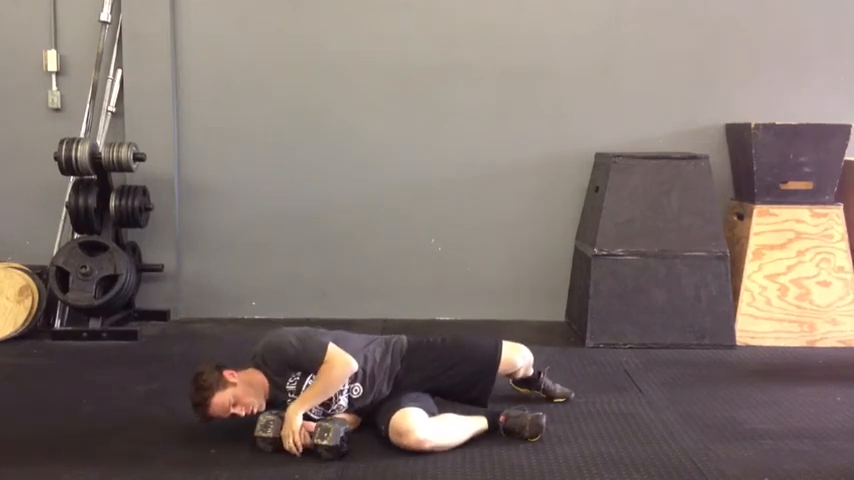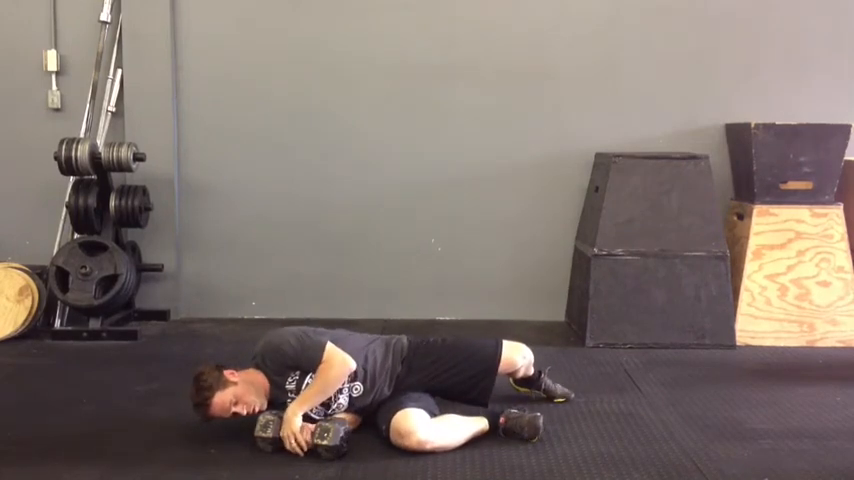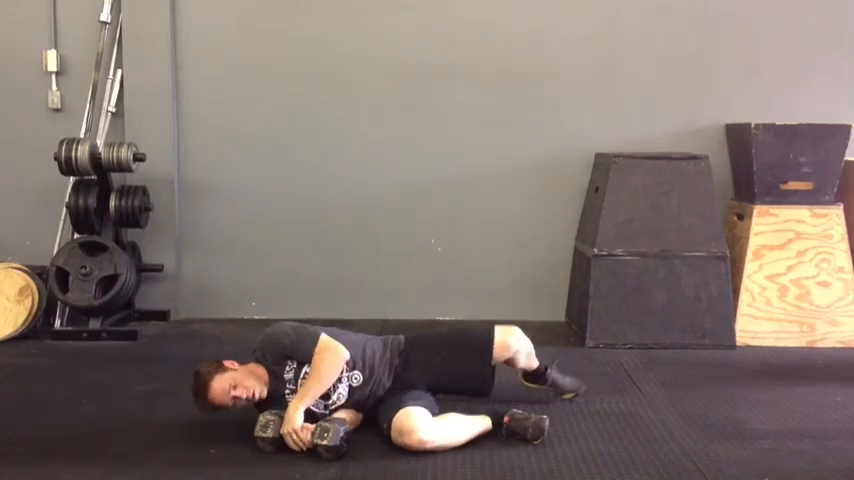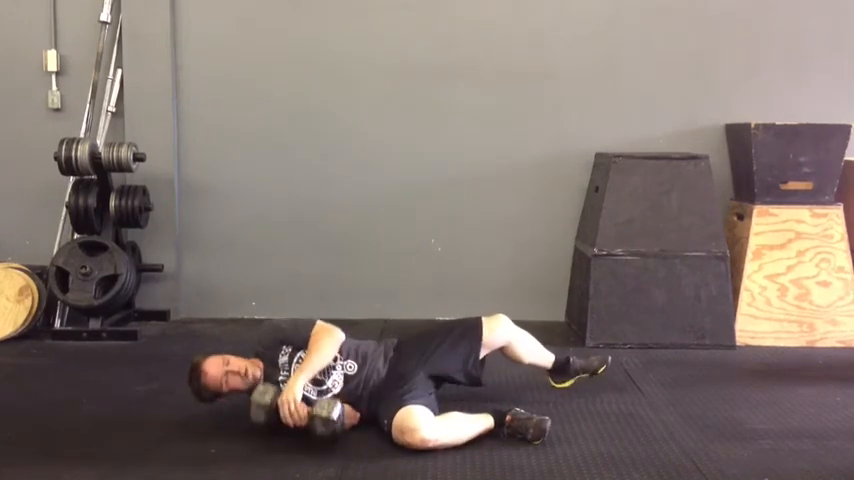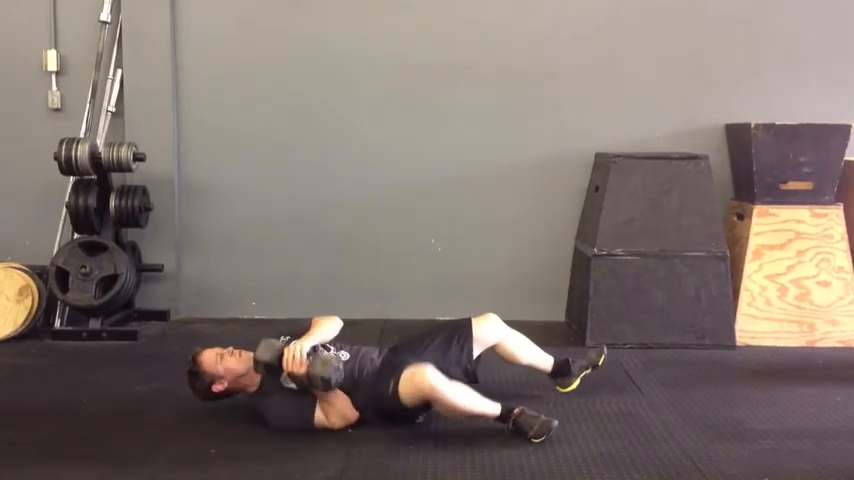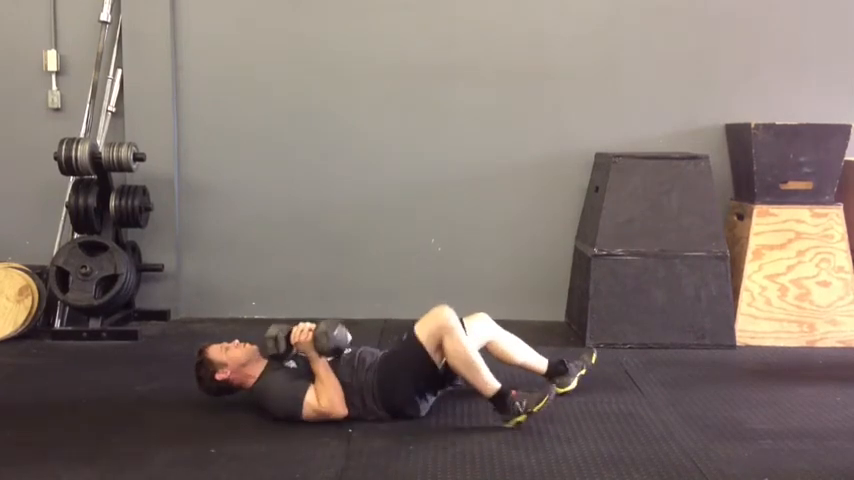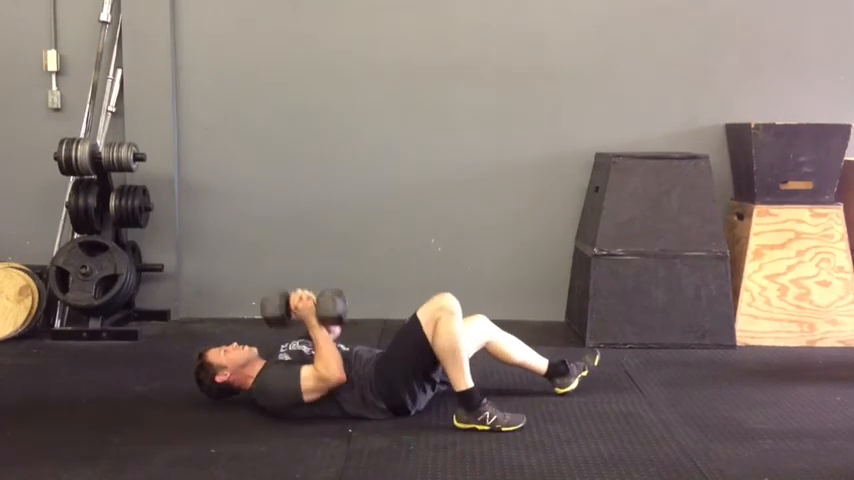
dt=0.3s
person 1, frame 1
left shoulder: (276, 348)
right shoulder: (274, 405)
left elbow: (344, 364)
right elbow: (351, 416)
left wrist: (297, 409)
right wrist: (310, 429)
left hip: (405, 359)
right hip: (385, 399)
left knee: (519, 357)
right knee: (412, 434)
left ankle: (531, 382)
right ankle: (495, 420)
person 1, frame 2
left shoulder: (276, 348)
right shoulder: (274, 407)
left elbow: (342, 364)
right elbow: (350, 416)
left wrist: (296, 410)
right wrist: (311, 428)
left hip: (405, 358)
right hip: (387, 400)
left knee: (518, 357)
right knee: (413, 435)
left ankle: (532, 382)
right ankle: (494, 421)
person 1, frame 3
left shoulder: (273, 341)
right shoulder: (271, 406)
left elbow: (334, 353)
right elbow: (351, 415)
left wrist: (298, 405)
right wrist: (308, 430)
left hip: (403, 356)
right hip: (388, 397)
left knee: (511, 340)
right knee: (414, 434)
left ankle: (538, 376)
right ankle: (498, 421)
person 1, frame 4
left shoulder: (273, 339)
right shoulder: (270, 409)
left elbow: (332, 335)
right elbow: (350, 417)
left wrist: (297, 379)
right wrist: (308, 407)
left hip: (400, 356)
right hip: (385, 396)
left knee: (499, 326)
right knee: (416, 432)
left ankle: (560, 369)
right ankle: (501, 420)
person 1, frame 5
left shoulder: (276, 349)
right shoulder: (273, 405)
left elbow: (333, 322)
right elbow: (345, 415)
left wrist: (305, 341)
right wrist: (307, 378)
left hip: (391, 358)
right hip: (386, 396)
left knee: (489, 325)
right knee: (427, 381)
left ankle: (561, 371)
right ankle: (508, 415)
person 1, frame 6
left shoulder: (280, 358)
right shoulder: (273, 391)
right elbow: (336, 408)
left wrist: (310, 333)
right wrist: (312, 354)
left hip: (393, 364)
right hip: (393, 391)
left knee: (481, 322)
right knee: (443, 317)
left ankle: (556, 373)
right ankle: (506, 402)
person 1, frame 7
left shoulder: (275, 370)
right shoulder: (272, 388)
left elbow: (332, 334)
right elbow: (334, 374)
left wrist: (311, 311)
right wrist: (311, 321)
left hip: (387, 371)
right hip: (389, 389)
left knee: (480, 324)
right knee: (444, 305)
left ankle: (557, 372)
right ankle: (471, 408)
